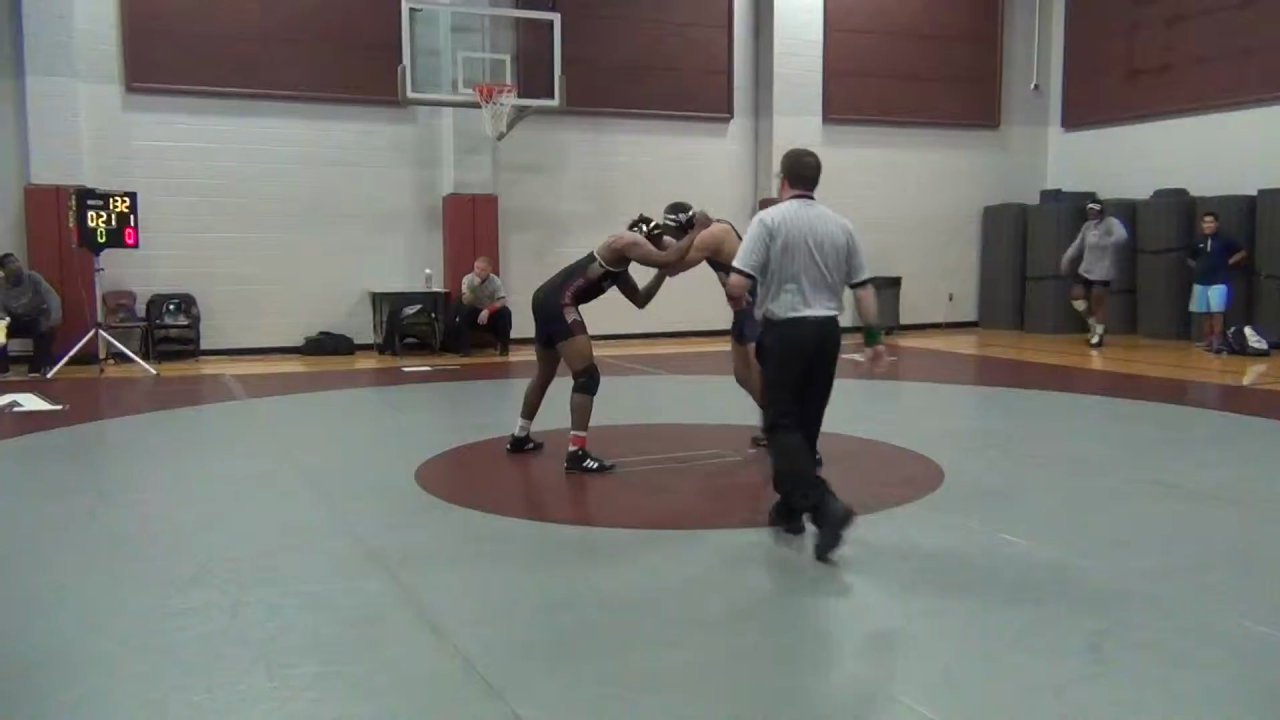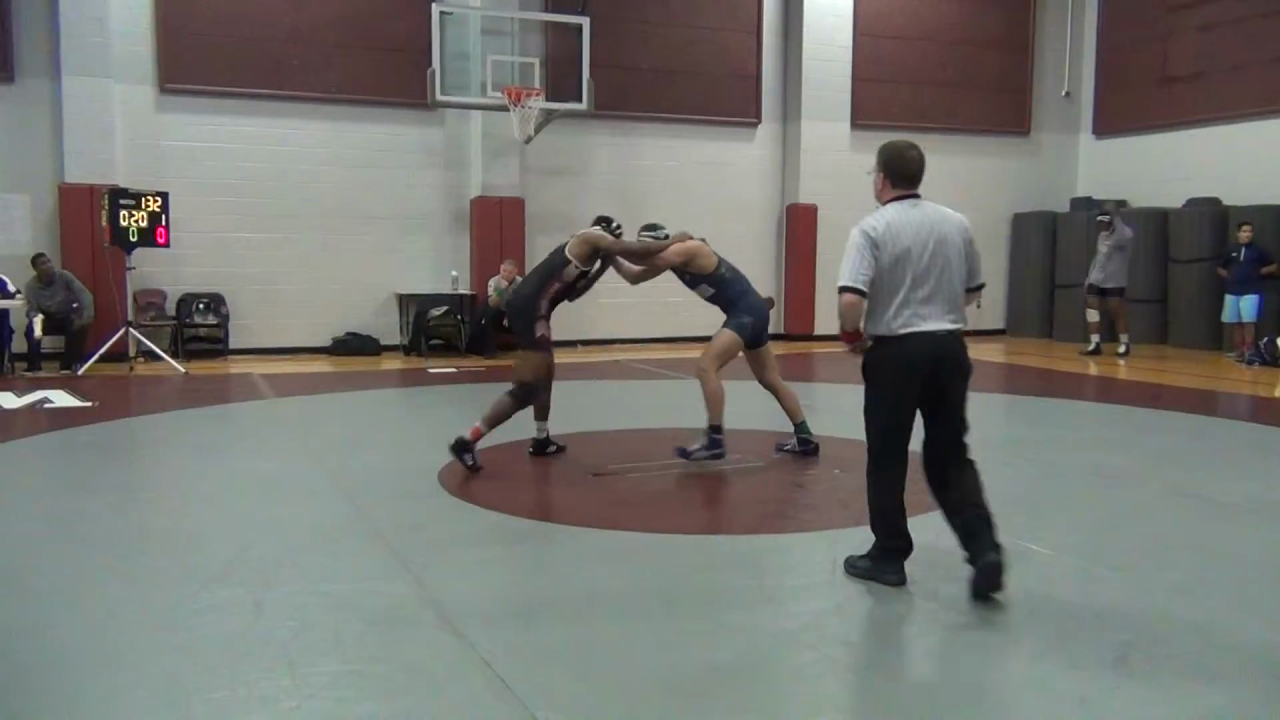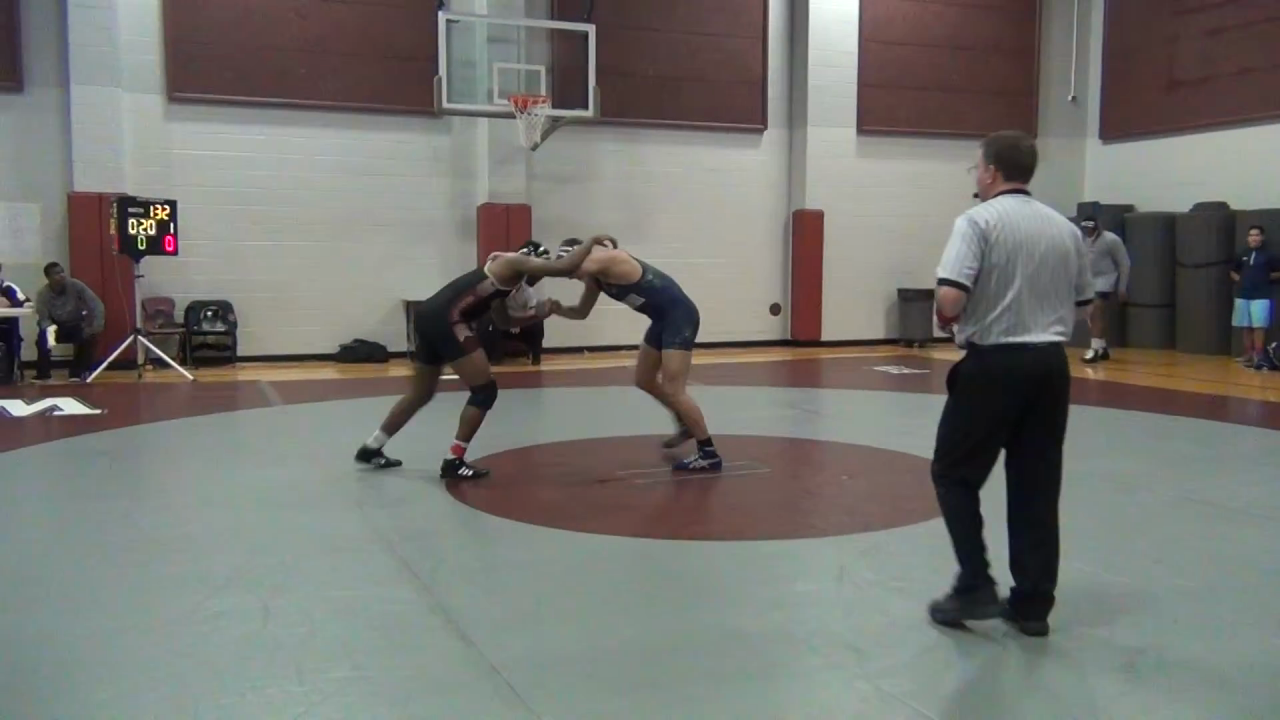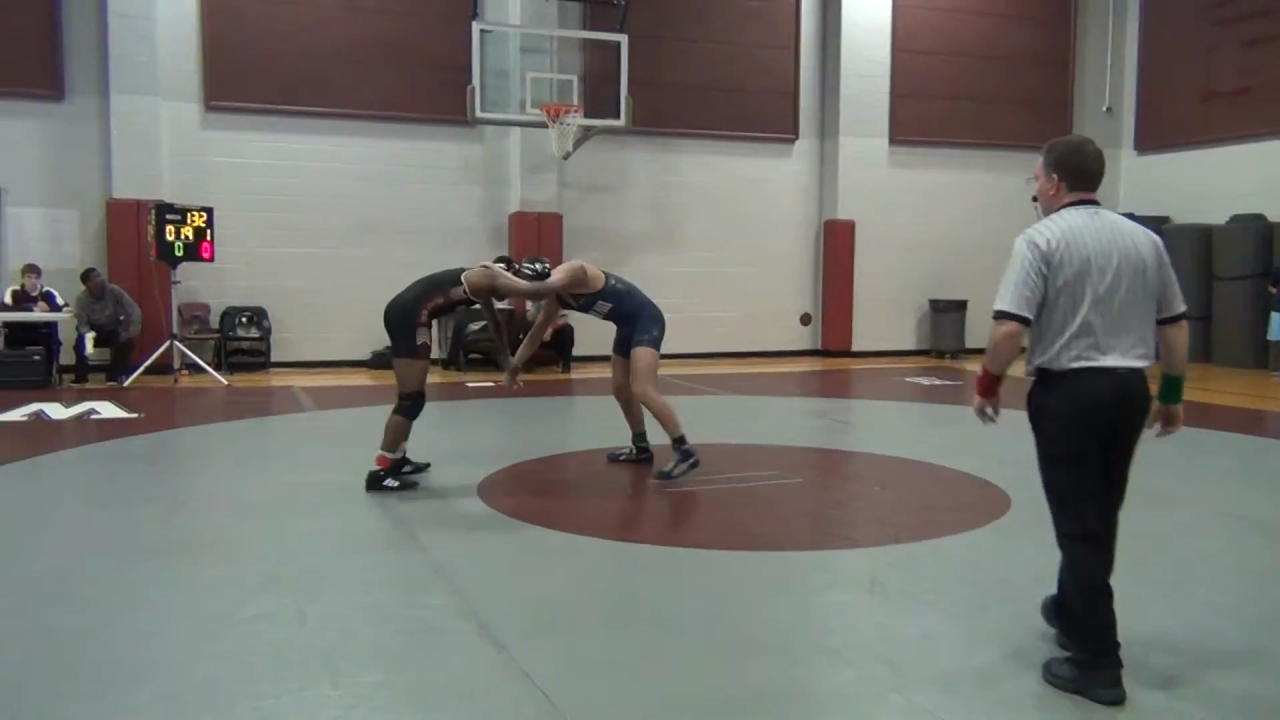
dt=0.5s
person 1, frame 1
left shoulder: (769, 220)
right shoulder: (841, 225)
left elbow: (738, 283)
right elbow: (863, 289)
left wrist: (736, 297)
right wrist: (873, 336)
left hip: (783, 333)
right hip: (826, 332)
left knee: (783, 427)
right knee: (805, 425)
left ankle: (825, 506)
right ankle: (789, 507)
person 1, frame 2
left shoulder: (872, 229)
right shoulder: (957, 223)
left elbow: (851, 300)
right elbow: (974, 291)
left wrist: (851, 332)
left hip: (896, 353)
right hip: (949, 349)
left knee: (887, 458)
right knee: (951, 455)
left ankle: (889, 557)
right ankle: (985, 549)
person 1, frame 3
left shoulder: (978, 221)
right shoulder: (1065, 229)
left elbow: (950, 296)
right elbow: (1083, 305)
left wrist: (945, 318)
left hip: (993, 366)
right hip: (1049, 365)
left knee: (955, 474)
right knee: (1038, 489)
left ankle: (976, 589)
right ankle: (1032, 602)
person 1, frame 4
left shoulder: (1041, 239)
right shoulder: (1144, 239)
left elbow: (1010, 329)
right elbow: (1174, 326)
left wrist: (987, 385)
right wrist: (1172, 393)
left hip: (1068, 394)
right hip: (1130, 391)
left knee: (1079, 524)
right knee: (1100, 516)
left ankle: (1096, 663)
right ankle: (1073, 611)
person 2, frame 1
left shoulder: (619, 266)
right shoulder: (625, 242)
left elbow: (640, 300)
right elbow: (669, 259)
left wrist: (663, 273)
right wrist: (697, 232)
left hip: (548, 300)
right hip: (559, 303)
left knee: (544, 375)
right knee: (587, 376)
left ankle: (519, 437)
right ankle: (576, 453)
person 2, frame 2
left shoulder: (575, 246)
right shoulder: (594, 239)
left elbow: (571, 293)
right elbow: (637, 250)
left wrist: (599, 271)
right wrist: (672, 242)
left hip: (520, 305)
right hip: (531, 309)
left knee: (544, 375)
right knee: (528, 388)
left ankle: (541, 440)
right ankle: (465, 442)
person 2, frame 3
left shoulder: (502, 272)
right shoulder: (516, 263)
left elbow: (502, 319)
right elbow: (564, 268)
left wrist: (537, 316)
right wrist: (590, 246)
left hip: (428, 314)
right hip: (443, 320)
left knee: (422, 392)
right knee: (486, 390)
left ankle: (371, 449)
right ankle: (454, 460)
person 2, frame 4
left shoulder: (481, 277)
right shoulder: (494, 278)
left elbow: (495, 322)
right elbow: (531, 291)
left wrist: (505, 358)
left hip: (398, 309)
right hip: (412, 316)
left knee: (411, 393)
right knee: (412, 400)
left ankle: (398, 458)
right ankle: (379, 472)
person 3, frame 1
left shoulder: (713, 235)
right shoulder: (714, 230)
left elbow: (674, 268)
left hip: (758, 309)
right hip: (746, 308)
right knee: (744, 376)
person 3, frame 2
left shoulder: (688, 250)
right shoulder: (671, 258)
right elbow: (634, 276)
right wrist: (610, 259)
left hip: (746, 311)
right hip: (751, 310)
left knee: (707, 367)
right knee: (770, 380)
left ankle: (714, 441)
right ankle: (804, 438)
person 3, frame 3
left shoulder: (607, 260)
right shoulder: (595, 275)
right elbow: (581, 312)
right wrist: (556, 308)
left hip: (680, 315)
right hip: (665, 318)
left knee: (674, 390)
right knee: (643, 380)
left ankle: (709, 453)
right ankle: (686, 424)
person 3, frame 4
left shoulder: (567, 272)
right shoulder: (556, 296)
right elbow: (536, 334)
right wrist: (513, 367)
left hip: (646, 321)
right hip: (627, 327)
left knee: (642, 391)
right knee: (621, 391)
left ankle: (684, 451)
right ankle: (640, 448)
